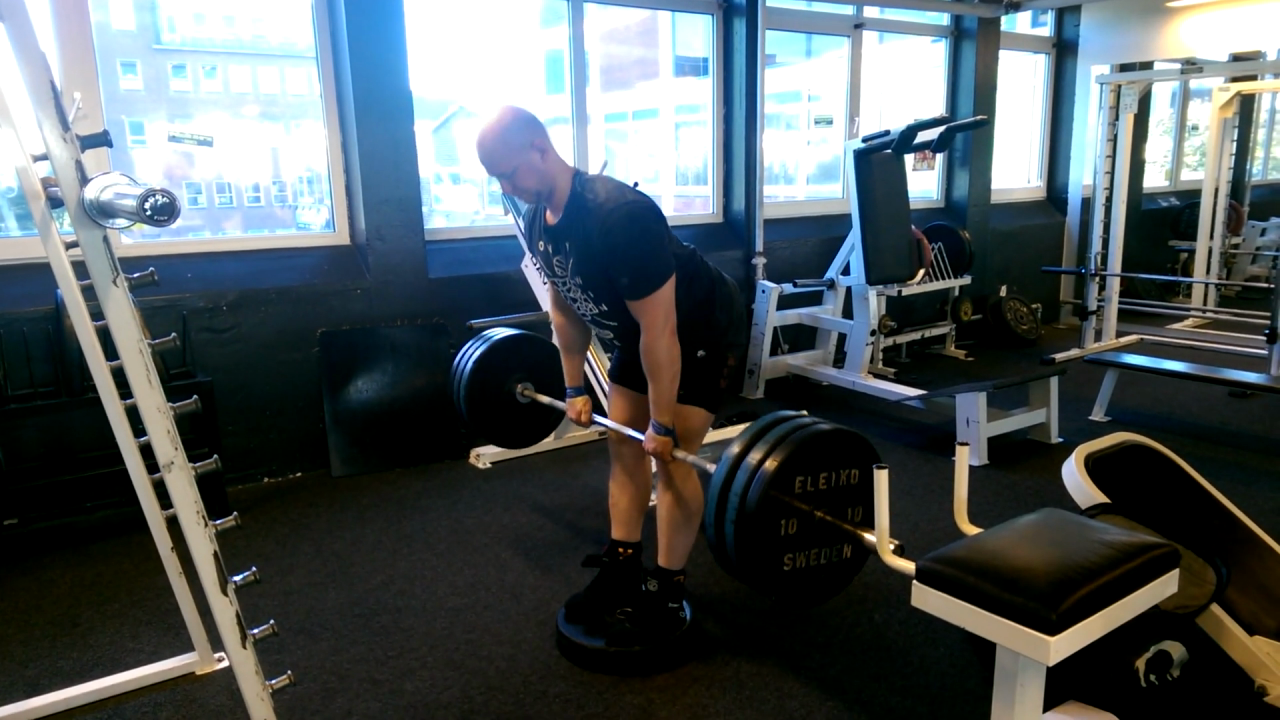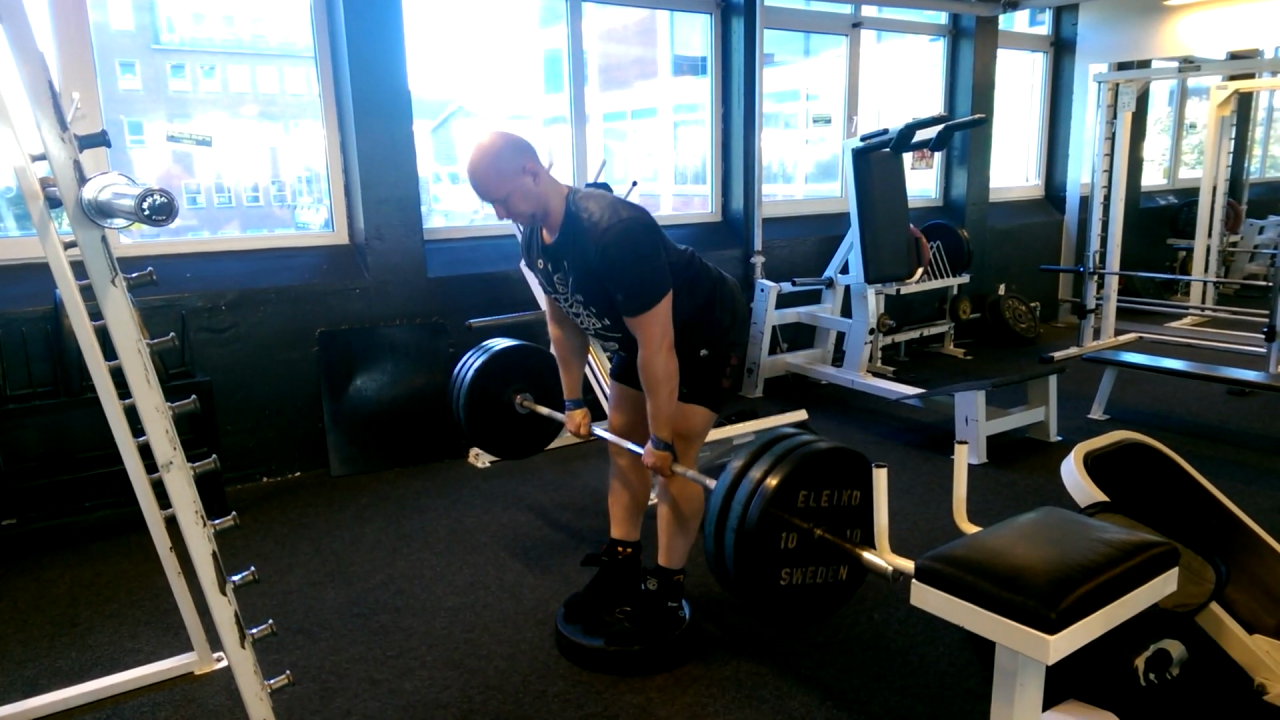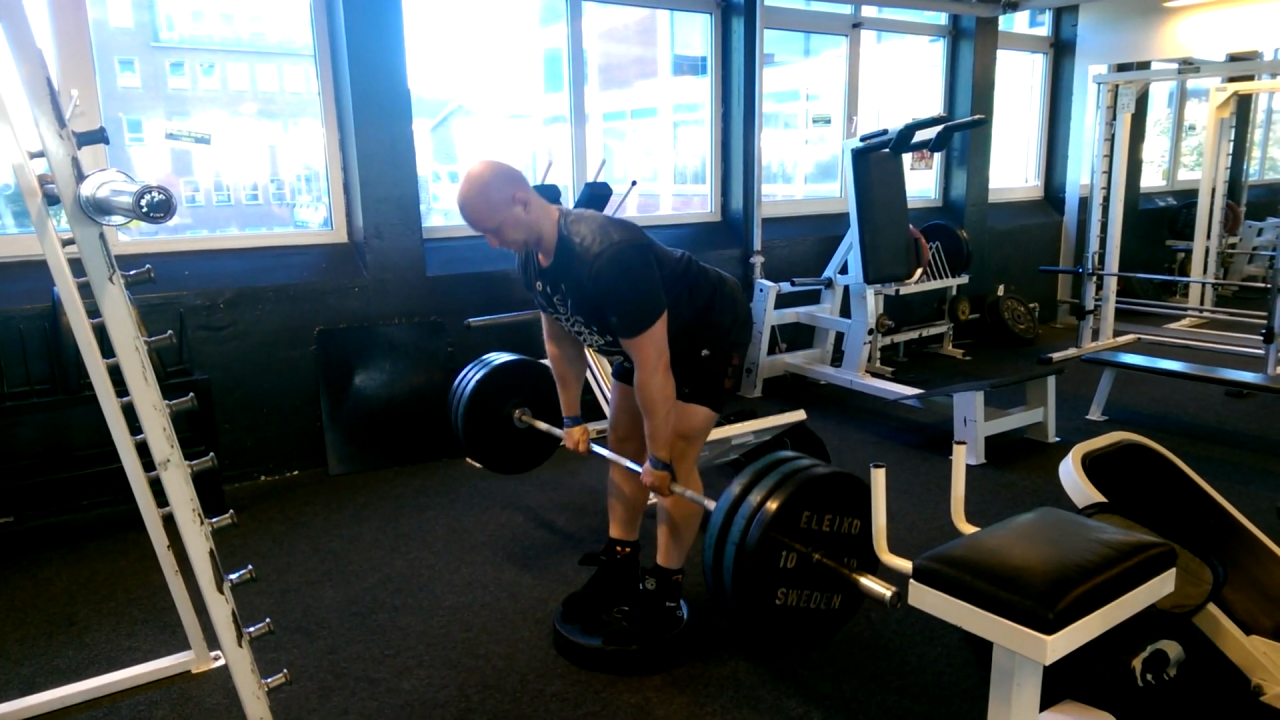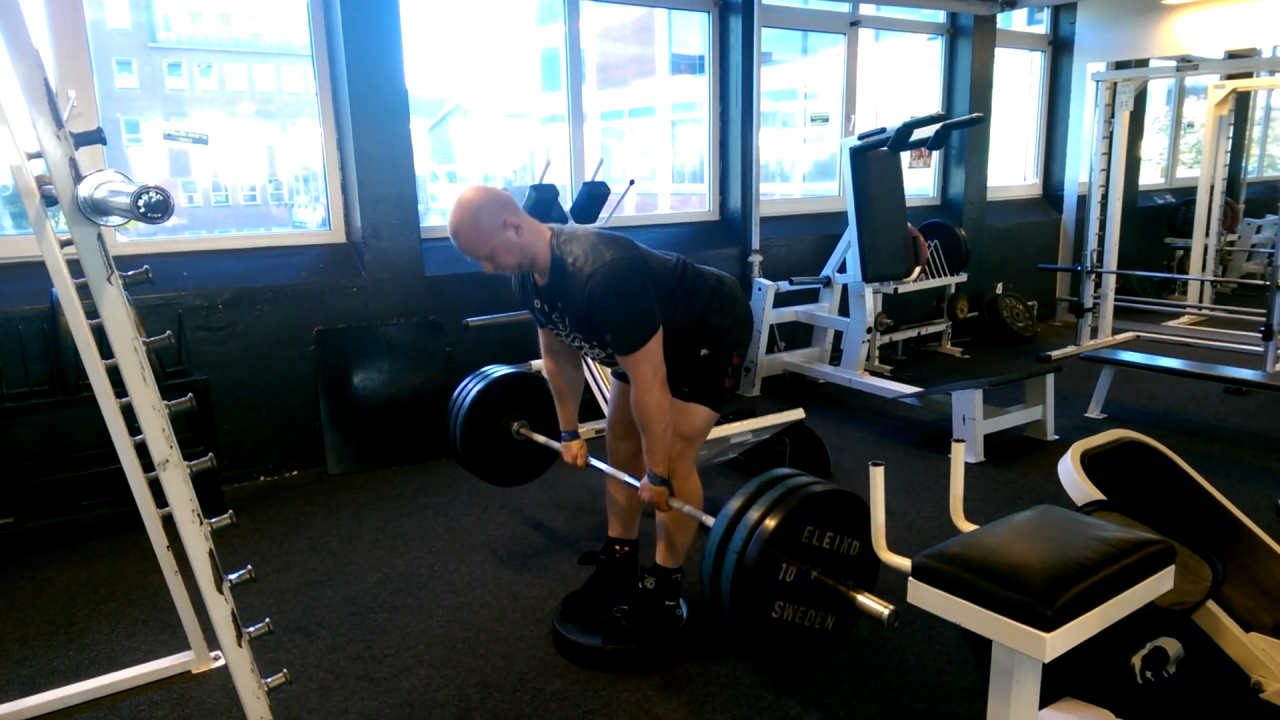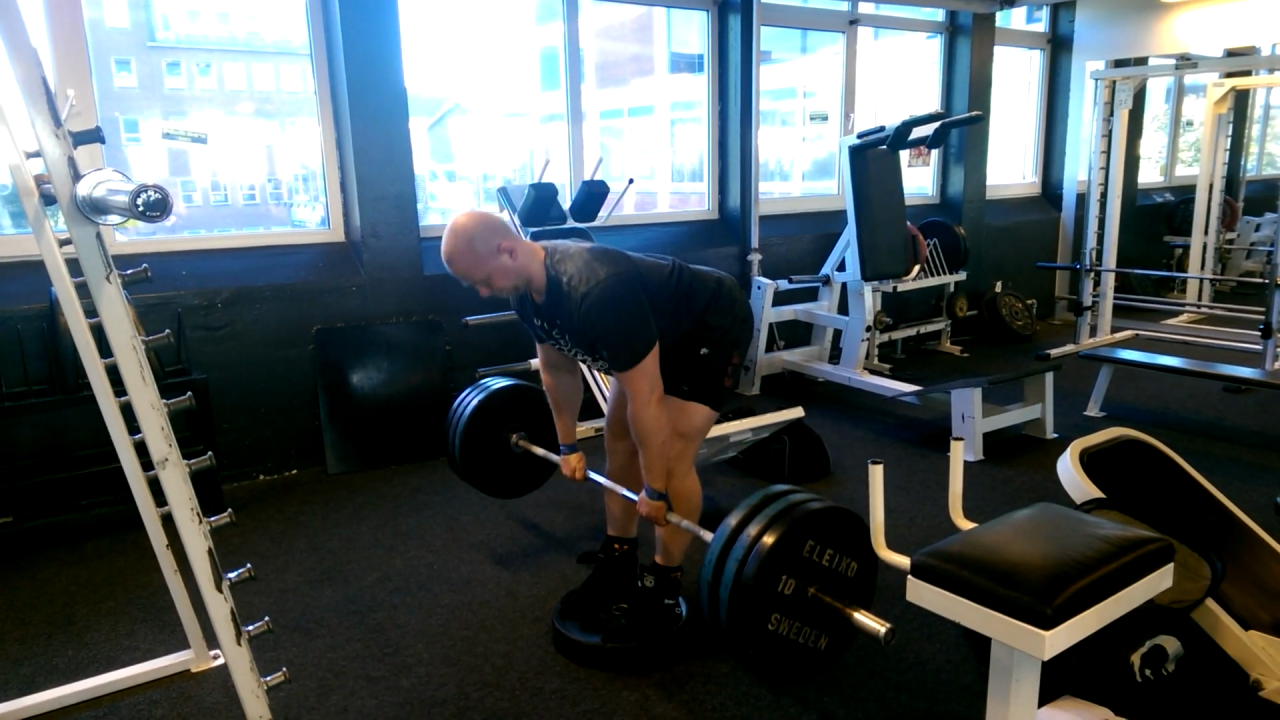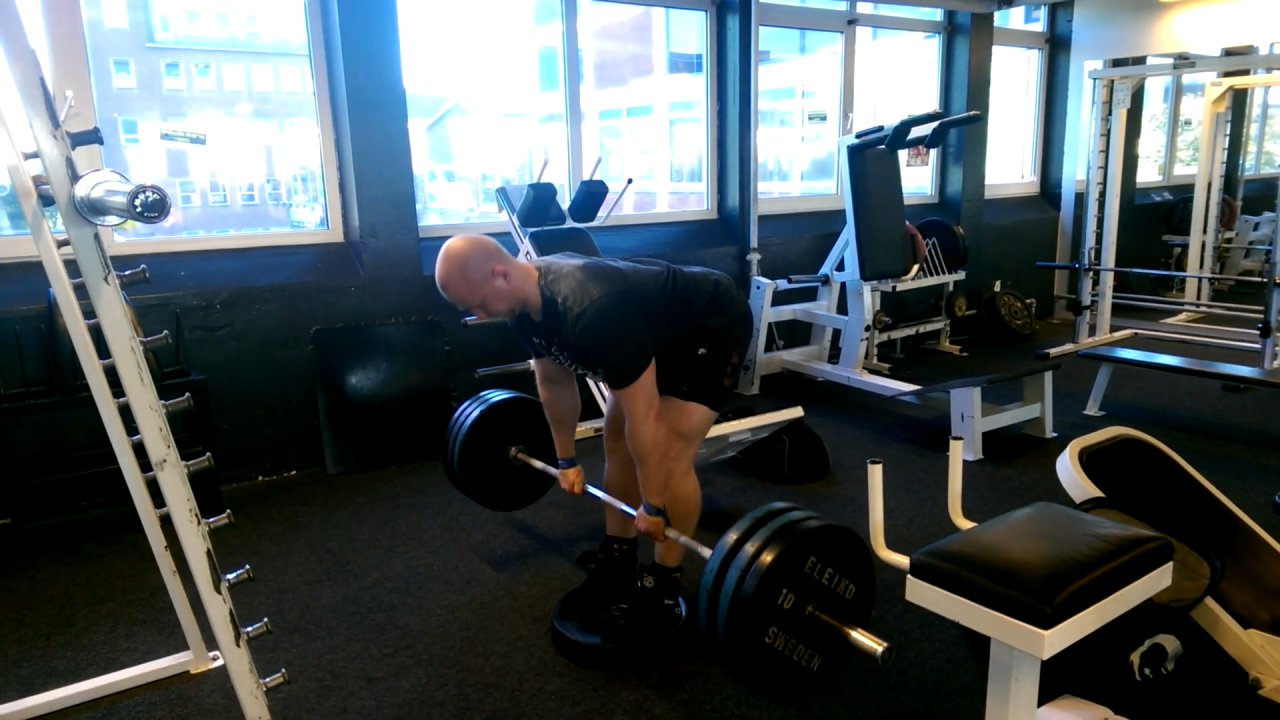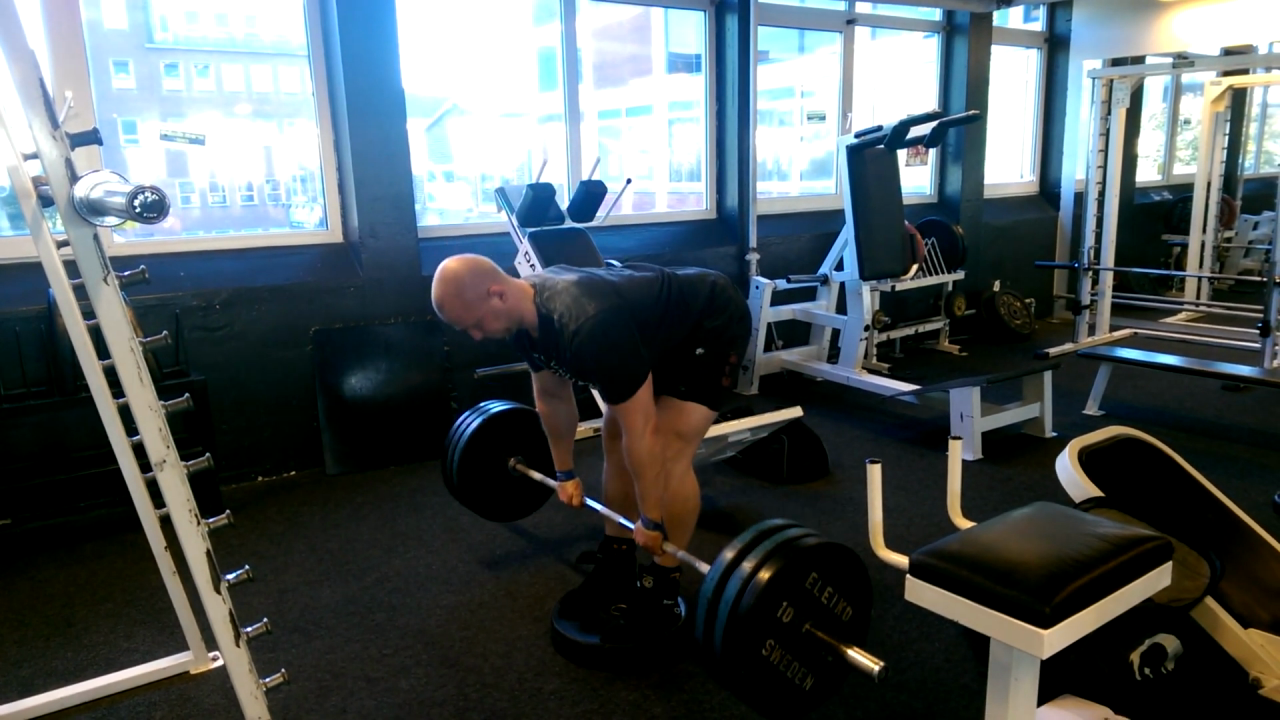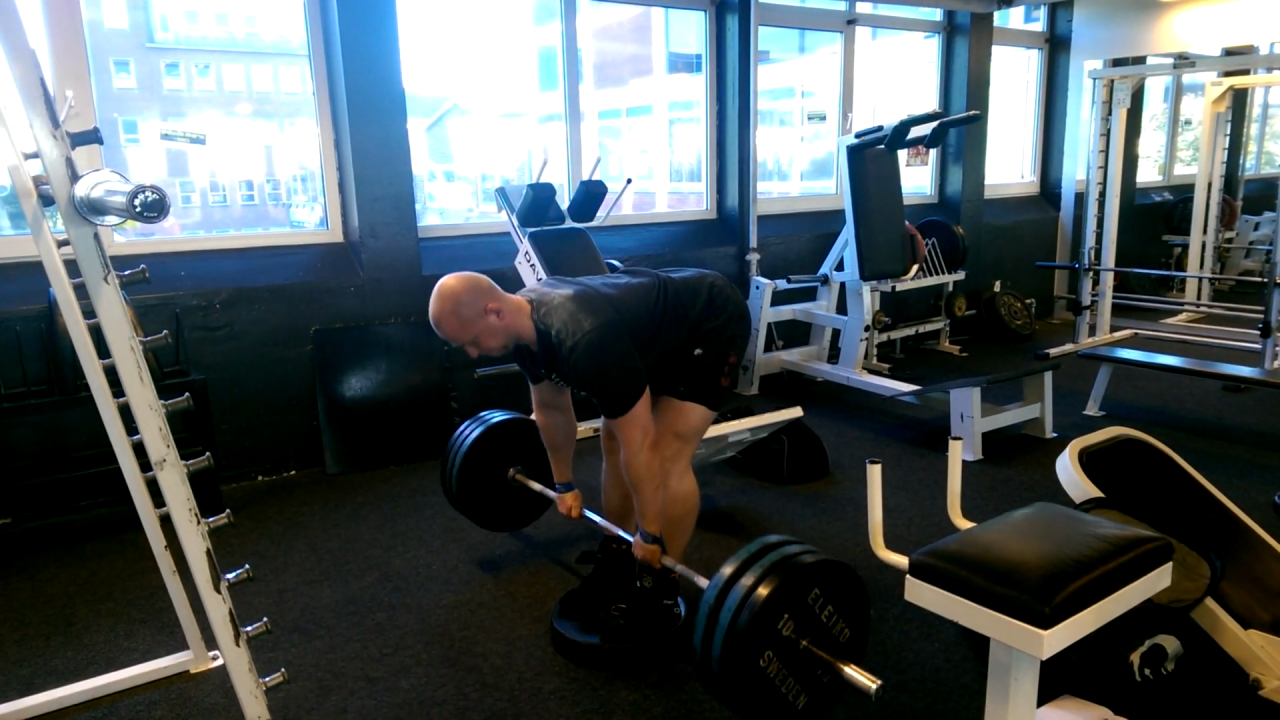
dt=0.2s
person 1, frame 1
left shoulder: (621, 216)
right shoulder: (538, 222)
left elbow: (660, 331)
right elbow: (565, 308)
left wrist: (663, 424)
right wrist: (574, 387)
left hip: (702, 330)
right hip: (637, 335)
left knee: (672, 456)
right knee: (623, 442)
left ankle: (666, 594)
right ankle: (622, 570)
person 1, frame 2
left shoulder: (617, 233)
right shoulder: (535, 239)
left elbow: (657, 347)
right elbow: (564, 322)
left wrist: (662, 440)
right wrist: (573, 400)
left hip: (707, 331)
right hip: (640, 335)
left knee: (674, 458)
right knee: (622, 442)
left ankle: (666, 593)
right ankle: (621, 569)
person 1, frame 3
left shoulder: (610, 256)
right shoulder: (532, 260)
left elbow: (653, 367)
right elbow: (561, 340)
left wrist: (659, 460)
right wrist: (571, 417)
left hip: (711, 331)
right hip: (644, 339)
left knee: (675, 459)
right knee: (622, 444)
left ankle: (664, 592)
right ankle: (619, 570)
person 1, frame 4
left shoulder: (604, 274)
right shoulder: (529, 277)
left elbow: (650, 384)
right elbow: (559, 355)
left wrist: (655, 476)
right wrist: (569, 432)
left hip: (712, 330)
right hip: (647, 342)
left knee: (673, 457)
right knee: (620, 443)
left ankle: (663, 593)
right ankle: (618, 569)
person 1, frame 5
left shoulder: (599, 292)
right shoulder: (527, 291)
left elbow: (646, 399)
right elbow: (558, 368)
left wrist: (655, 491)
right wrist: (568, 446)
left hip: (713, 329)
right hip: (655, 335)
left knee: (671, 456)
right knee: (619, 439)
left ankle: (663, 590)
right ankle: (617, 568)
person 1, frame 6
left shoulder: (594, 311)
right shoulder: (525, 305)
left elbow: (644, 416)
right elbow: (555, 382)
left wrist: (652, 507)
right wrist: (566, 460)
left hip: (713, 327)
right hip: (661, 329)
left knee: (671, 454)
right knee: (617, 438)
left ankle: (662, 591)
right ankle: (616, 567)
person 1, frame 7
left shoulder: (591, 326)
right shoulder: (524, 316)
left elbow: (642, 431)
right elbow: (552, 396)
left wrist: (650, 521)
right wrist: (564, 472)
left hip: (711, 327)
right hip: (661, 328)
left knee: (669, 453)
right knee: (614, 438)
left ankle: (662, 591)
right ankle: (616, 567)
person 1, frame 8
left shoulder: (588, 340)
right shoulder: (524, 324)
left elbow: (641, 445)
right elbow: (551, 409)
left wrist: (649, 534)
right wrist: (564, 485)
left hip: (712, 326)
right hip: (662, 323)
left knee: (668, 455)
right knee: (612, 439)
left ankle: (661, 591)
right ankle: (615, 567)
